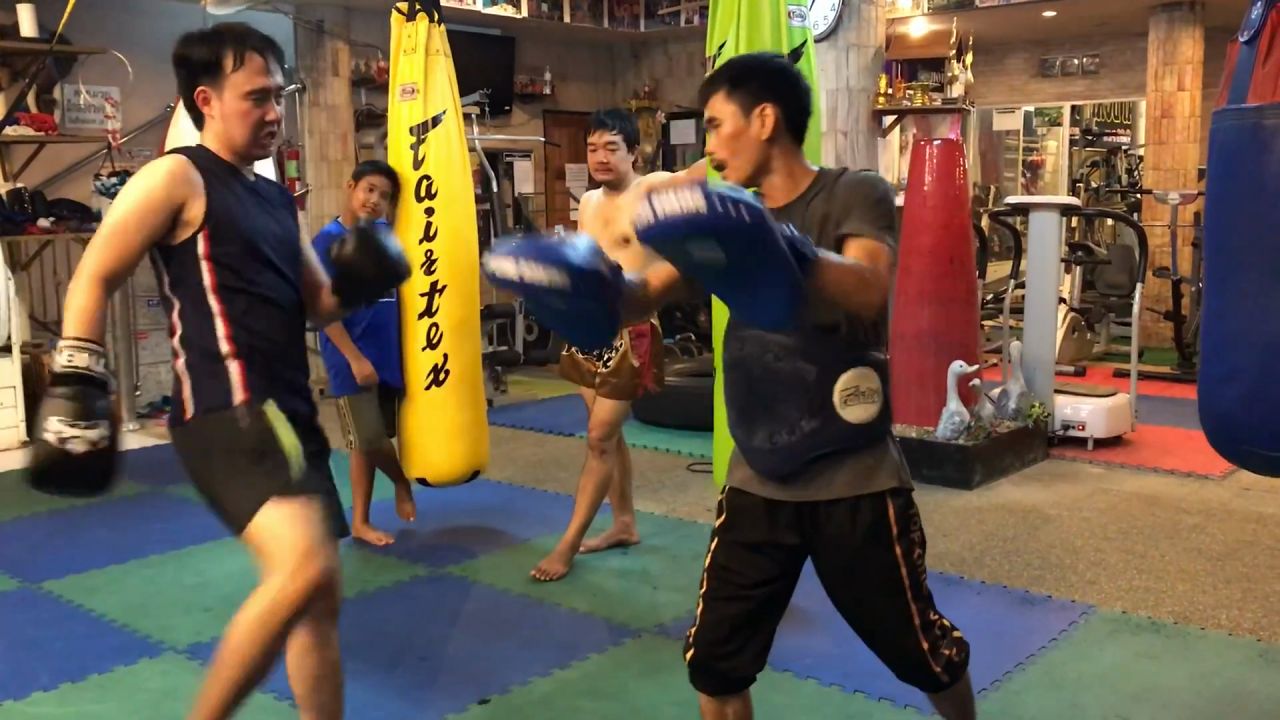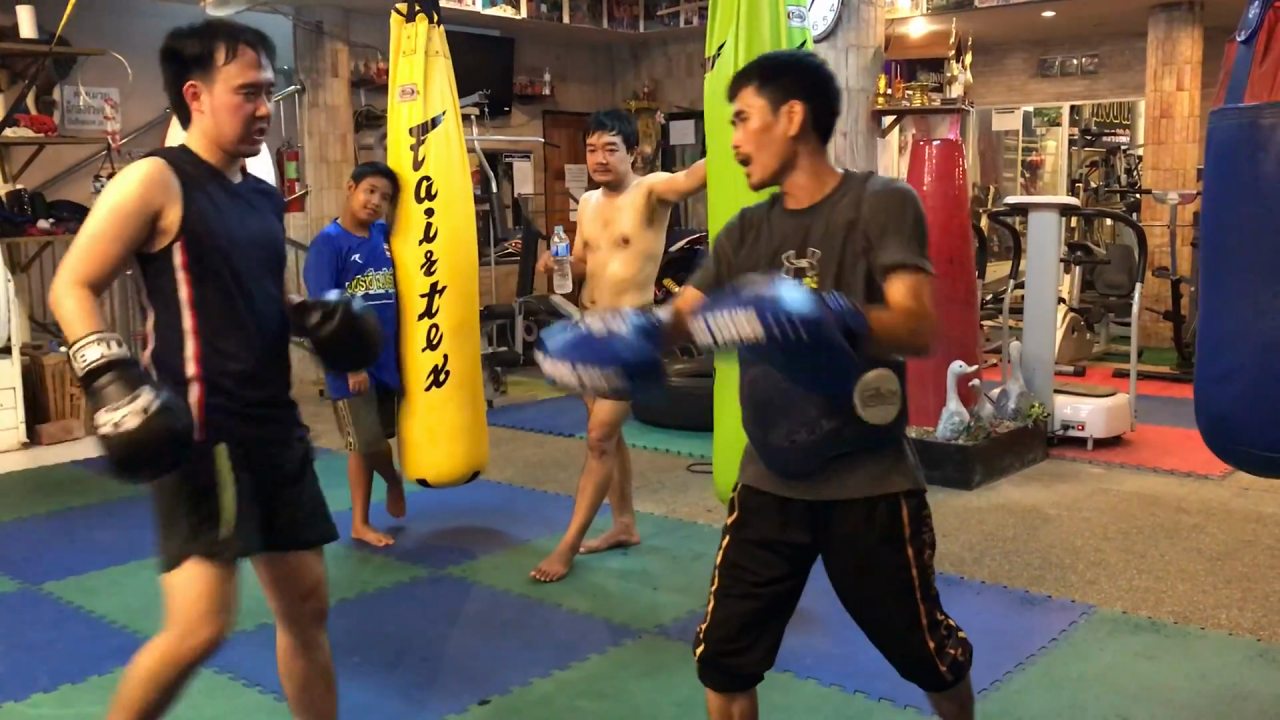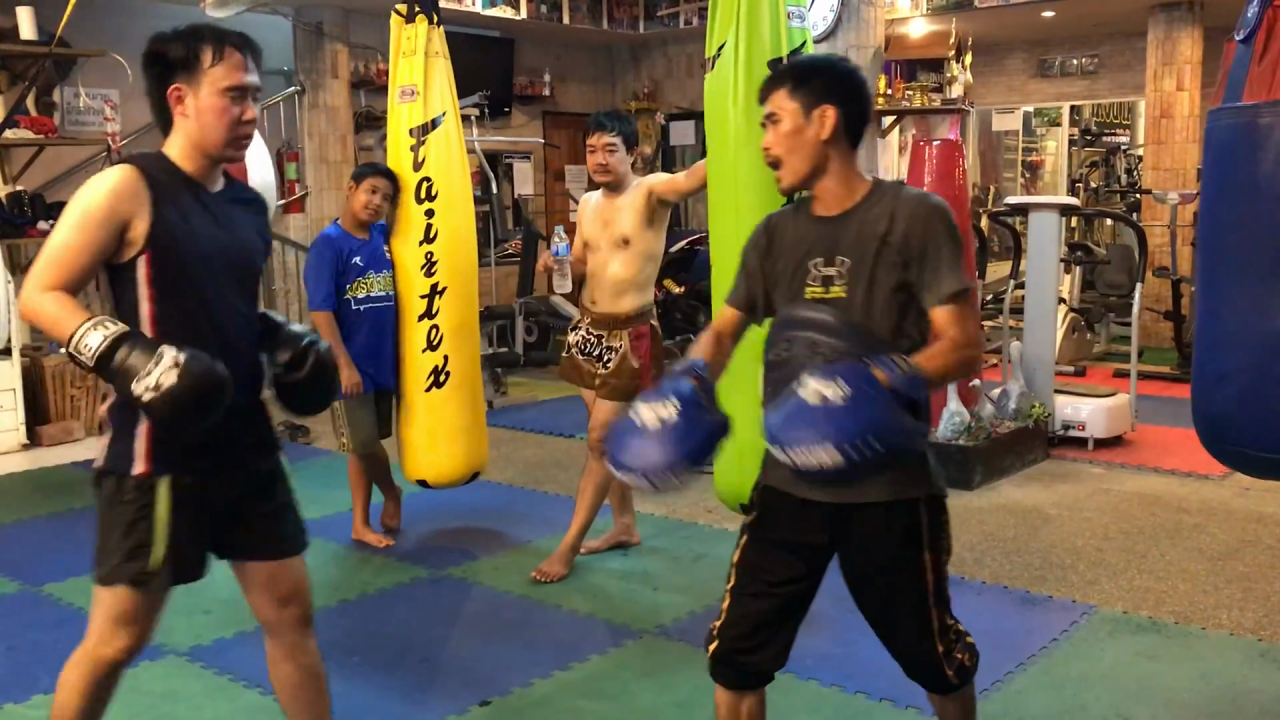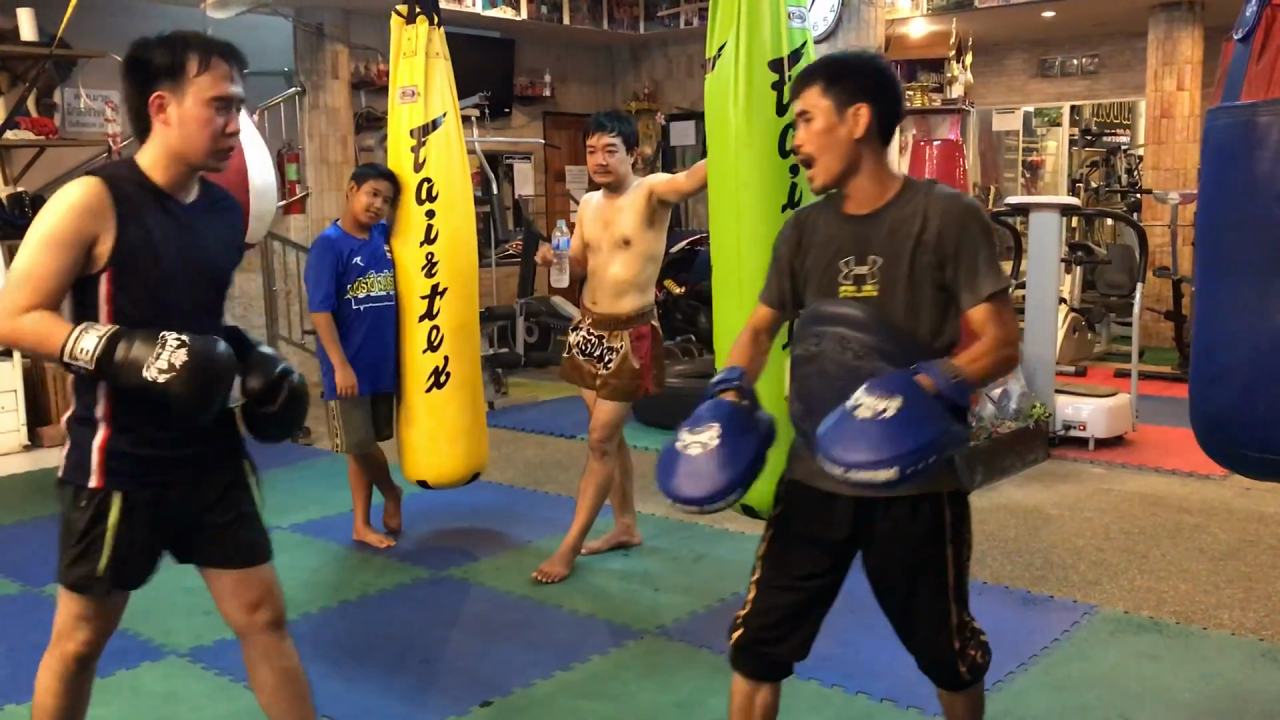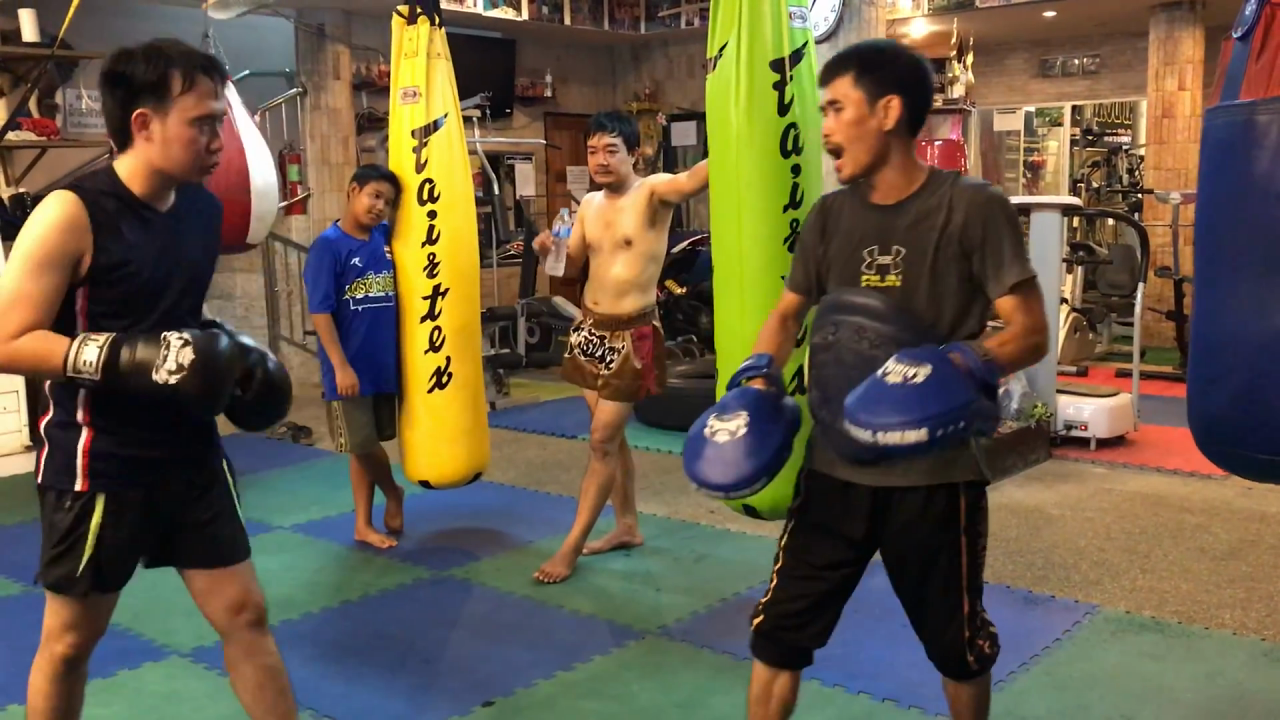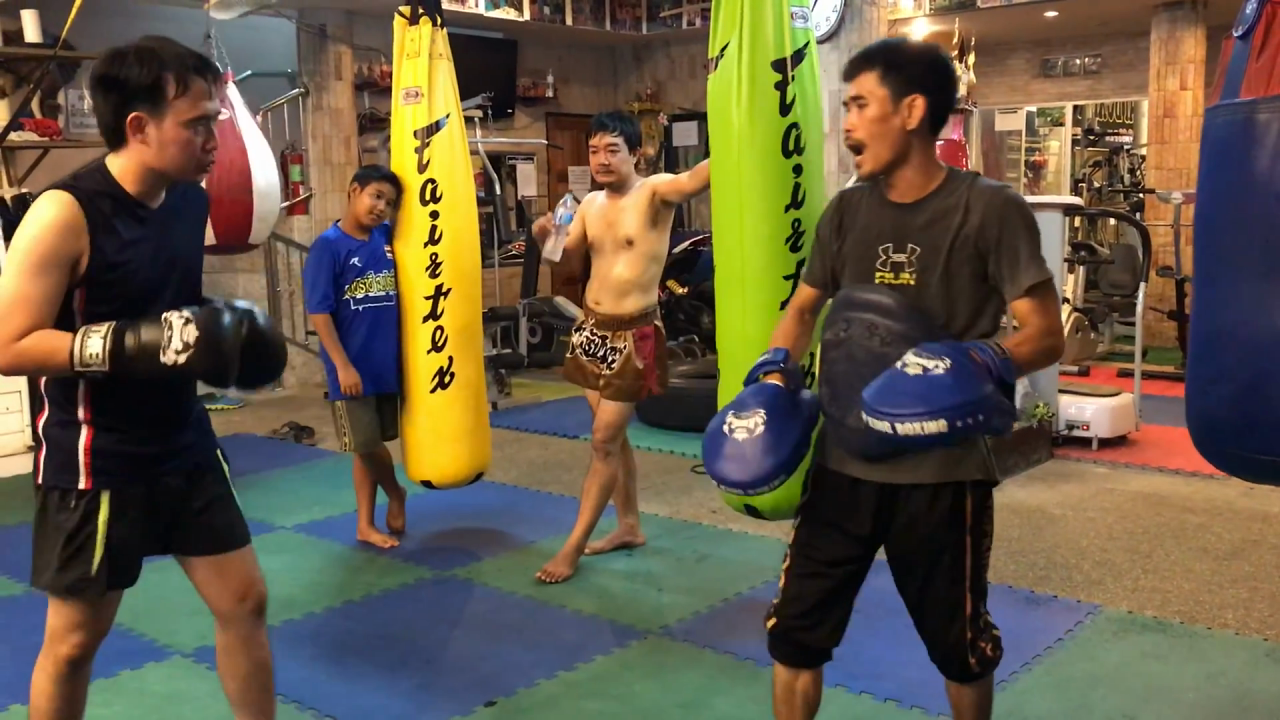
dt=0.1s
person 1, frame 1
left shoulder: (275, 198)
right shoulder: (176, 178)
left elbow: (321, 300)
right elbow: (91, 280)
left wrist: (367, 273)
right wrist: (74, 389)
left hip: (281, 413)
right hip: (230, 408)
left knee: (322, 599)
right knee: (302, 573)
person 1, frame 2
left shoulder: (262, 196)
right shoulder: (155, 180)
right elbow: (70, 287)
left wrist: (326, 317)
right wrist: (111, 378)
left hip: (272, 428)
right hip: (197, 430)
left knee: (305, 603)
right knee: (199, 629)
person 1, frame 3
left shoulder: (249, 205)
right shoulder: (126, 189)
right elbow: (38, 294)
left wrist: (287, 339)
right wrist: (127, 354)
left hip: (243, 440)
right hip: (160, 447)
left knee: (291, 612)
right knee: (116, 639)
person 1, frame 4
left shoulder: (226, 209)
right shoulder: (92, 200)
left wrist: (247, 356)
right wrist: (128, 354)
left hip: (210, 452)
right hip: (116, 461)
left knee: (263, 614)
right knee: (80, 639)
person 1, frame 5
left shoulder: (204, 209)
right shoulder: (70, 214)
left wrist: (228, 352)
right wrist: (129, 357)
left hip: (189, 455)
right hip: (96, 462)
left knee: (244, 615)
right knee: (69, 641)
person 1, frame 6
left shoulder: (191, 201)
right shoulder: (64, 213)
left wrist: (221, 327)
right wrist: (138, 343)
left hip: (184, 446)
right hip: (95, 460)
left knee: (243, 601)
right knee: (75, 639)
person 2, frame 1
left shoulder: (857, 194)
left elbow: (867, 291)
right elbow: (644, 292)
left hip: (855, 477)
right hip: (759, 480)
left knee: (925, 653)
right knee: (713, 662)
person 2, frame 2
left shoulder: (884, 205)
right shoulder: (748, 229)
left elbow: (913, 321)
right elbow: (682, 312)
left hip: (871, 475)
right hip: (774, 477)
left knee: (927, 653)
right knee: (725, 655)
person 2, frame 3
left shoulder: (913, 216)
right shoulder: (775, 234)
left elbow: (963, 344)
right elbow: (724, 328)
left wrist: (888, 385)
right wrist: (685, 384)
left hip: (890, 484)
right hip: (790, 480)
left knee: (937, 656)
right knee: (736, 656)
person 2, frame 4
left shoulder: (947, 217)
right shoulder: (803, 229)
left elbow: (1001, 343)
right elbow: (761, 327)
left wrist: (930, 391)
left hip: (917, 481)
right hip: (817, 475)
left knee: (948, 652)
right knee: (758, 643)
person 2, frame 5
left shoulder: (973, 208)
right shoulder: (829, 216)
left elbow: (1029, 331)
right elbow: (788, 312)
right wrist: (755, 383)
left hip: (935, 471)
right hip: (836, 466)
left knee: (957, 644)
right knee: (778, 632)
person 2, frame 6
left shoulder: (989, 209)
right shoulder: (845, 211)
left elbow: (1044, 333)
right elbow: (804, 307)
left wrist: (974, 369)
right wrist: (771, 380)
left hip: (942, 470)
right hip: (844, 461)
left knee: (960, 643)
right knee: (795, 630)
person 3, frame 1
left shoulder: (652, 190)
right shoulder: (588, 202)
left elbow: (693, 177)
left hip: (631, 332)
left knee: (599, 438)
right knee: (606, 430)
left ankle: (570, 544)
right ankle: (623, 523)
person 3, frame 2
left shoulder: (651, 190)
right shoulder: (587, 203)
left elbow: (694, 177)
right wrist: (557, 263)
left knee: (599, 440)
right knee: (608, 434)
left ankle: (568, 545)
right ankle: (624, 525)
person 3, frame 3
left shoulder: (651, 191)
right shoulder: (587, 204)
left elbow: (694, 177)
right wrist: (557, 263)
left hip: (631, 333)
right hip: (588, 329)
left knee: (599, 440)
right knee: (607, 433)
left ankle: (569, 545)
right ankle: (624, 525)
person 3, frame 4
left shoulder: (652, 191)
right shoulder: (587, 204)
left elbow: (695, 177)
right wrist: (551, 257)
left hip: (630, 334)
right hip: (589, 329)
left knee: (599, 440)
right knee: (608, 433)
left ankle: (570, 546)
right ankle: (626, 525)
person 3, frame 5
left shoulder: (654, 191)
right shoulder: (588, 205)
left elbow: (696, 177)
right elbow: (572, 263)
right wrist: (550, 249)
left hip: (632, 334)
right hip: (591, 329)
left knee: (601, 440)
right knee: (610, 434)
left ankle: (572, 545)
right ankle: (627, 525)
person 3, frame 6
left shoulder: (656, 192)
right shoulder: (590, 203)
left elbow: (699, 177)
right elbow: (565, 261)
right wrist: (546, 237)
left hip: (634, 335)
right hip: (592, 329)
left knee: (604, 440)
right knee: (612, 434)
left ankle: (573, 545)
right ankle: (629, 525)
person 4, frame 1
right shoulder: (330, 239)
right wrist: (355, 358)
left hip: (386, 356)
right hip: (352, 362)
left knee: (371, 441)
right knee: (369, 439)
left ankle: (361, 521)
right ankle: (402, 486)
person 4, frame 2
left shoulder: (385, 235)
right shoulder: (329, 242)
left hip: (384, 360)
left knee: (371, 441)
right knee: (367, 441)
left ankle: (361, 523)
right ankle: (396, 485)
person 4, frame 3
left shoulder: (385, 236)
right shoulder: (329, 243)
right elbow: (319, 311)
right wrist: (344, 364)
left hip: (381, 361)
right hip: (349, 366)
left knee: (368, 442)
right knee: (362, 443)
left ankle: (361, 524)
right ankle: (389, 490)
person 4, frame 4
left shoulder: (386, 237)
right shoulder: (329, 245)
right elbow: (320, 311)
right wrist: (340, 366)
left hip: (383, 363)
right hip: (350, 367)
left knee: (367, 444)
right knee: (359, 445)
left ankle: (362, 525)
right ankle: (391, 492)
person 4, frame 5
left shoulder: (387, 237)
right shoulder: (328, 246)
right elbow: (319, 312)
right wrist: (340, 366)
left hip: (384, 363)
right hip: (350, 367)
left knee: (370, 443)
right knee: (362, 444)
left ankle: (364, 525)
right ankle: (392, 491)
person 4, frame 6
left shoulder: (389, 237)
right shoulder: (328, 246)
right elbow: (318, 312)
right wrist: (343, 365)
left hip: (387, 363)
right hip: (353, 367)
left knee: (372, 444)
right knee: (366, 444)
left ankle: (366, 525)
right ankle: (396, 492)
